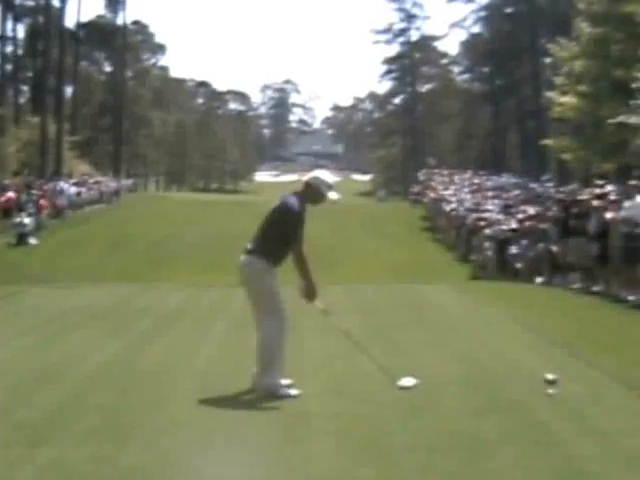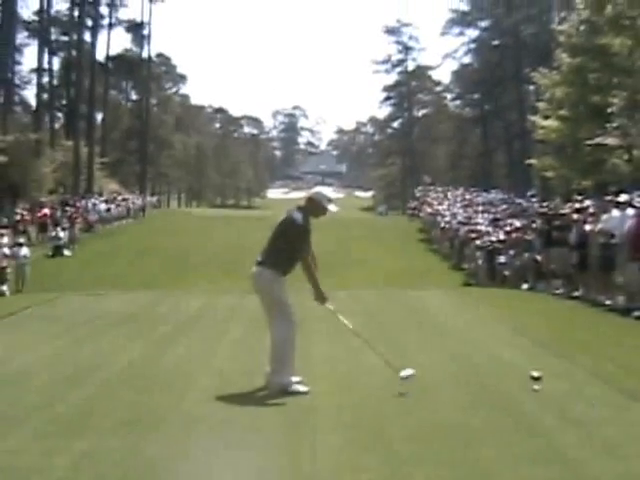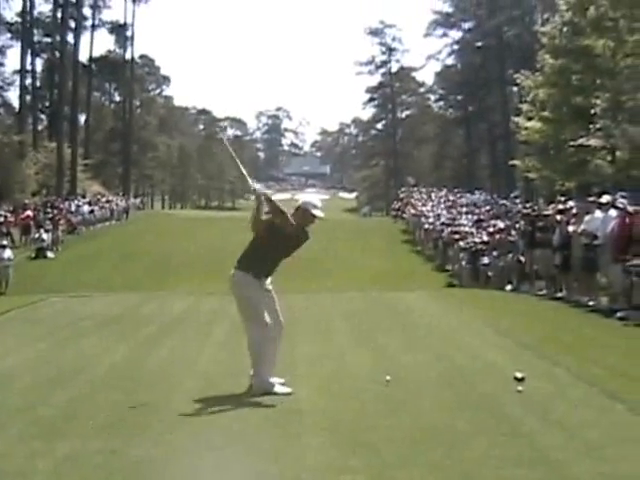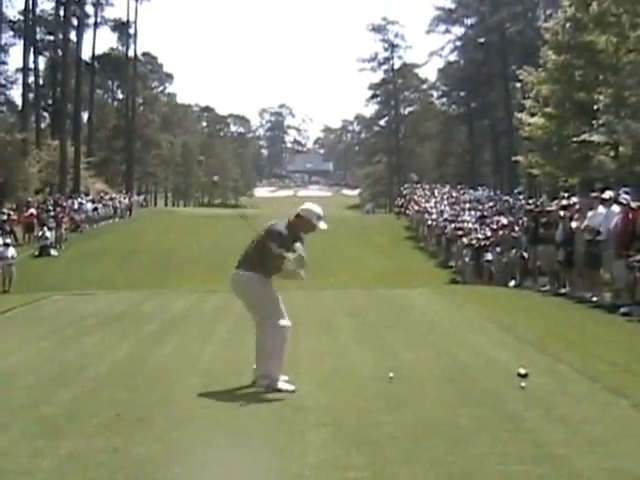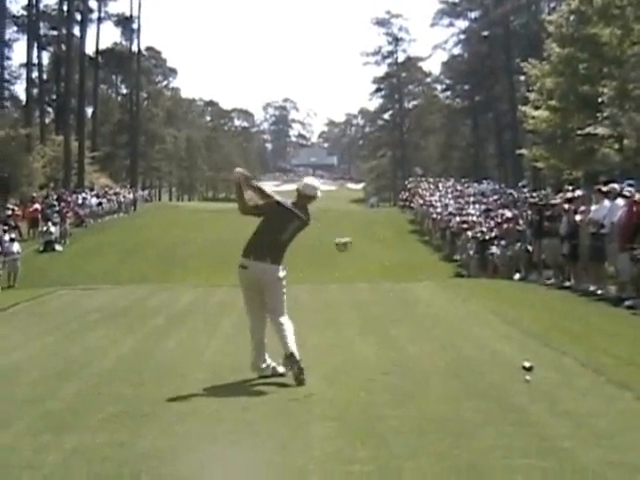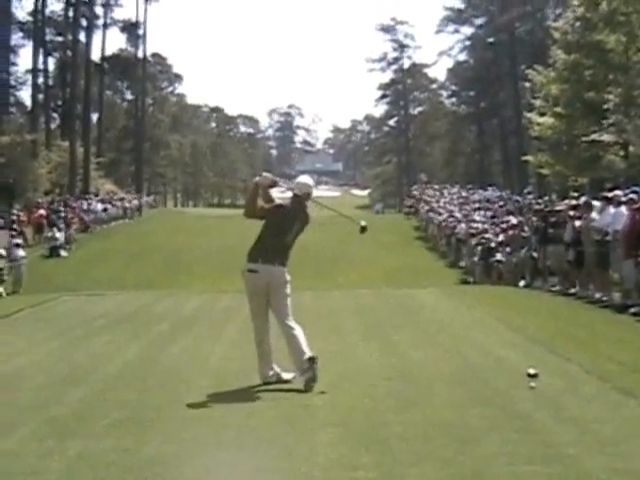
dt=0.4s
person 1, frame 1
left shoulder: (293, 204)
right shoulder: (294, 210)
left elbow: (296, 250)
right elbow: (298, 252)
left wrist: (306, 281)
right wrist: (309, 283)
left hip: (257, 264)
right hip: (258, 266)
left knee: (269, 321)
right knee: (275, 320)
left ankle: (265, 376)
right ankle: (269, 383)
person 1, frame 2
left shoulder: (301, 220)
right shoulder: (297, 222)
left elbow: (310, 255)
right elbow: (305, 260)
left wrist: (316, 286)
right wrist: (317, 289)
left hip: (270, 275)
right hip: (268, 276)
left knee: (281, 324)
right knee: (285, 324)
left ankle: (277, 375)
right ankle: (280, 381)
person 1, frame 3
left shoulder: (301, 235)
right shoulder: (272, 216)
left elbow: (288, 225)
right elbow: (256, 228)
left wrist: (269, 200)
right wrist: (259, 203)
left hip: (263, 280)
right hip: (244, 278)
left knee: (275, 327)
right knee: (261, 326)
left ankle: (263, 376)
right ankle: (261, 383)
person 1, frame 4
left shoulder: (296, 237)
right shoulder: (278, 232)
left elbow: (297, 251)
right elbow: (275, 266)
left hip: (257, 280)
right hip: (250, 278)
left knee: (268, 324)
right knee: (279, 325)
left ankle: (264, 372)
right ankle: (268, 378)
person 1, frame 5
left shoulder: (280, 207)
right shoulder: (304, 218)
left elbow: (245, 209)
left wrist: (240, 184)
right wrist: (250, 183)
left hip: (248, 265)
right hip: (271, 269)
left knee: (257, 319)
right knee: (279, 316)
left ankle: (262, 365)
right ankle: (291, 354)
person 1, frame 6
left shoulder: (281, 209)
right shoulder: (304, 217)
left elbow: (249, 212)
left wrist: (257, 185)
right wrist: (264, 190)
left hip: (255, 269)
right hip: (278, 271)
left knee: (260, 324)
right knee: (286, 321)
left ankle: (268, 372)
right ankle: (306, 362)
